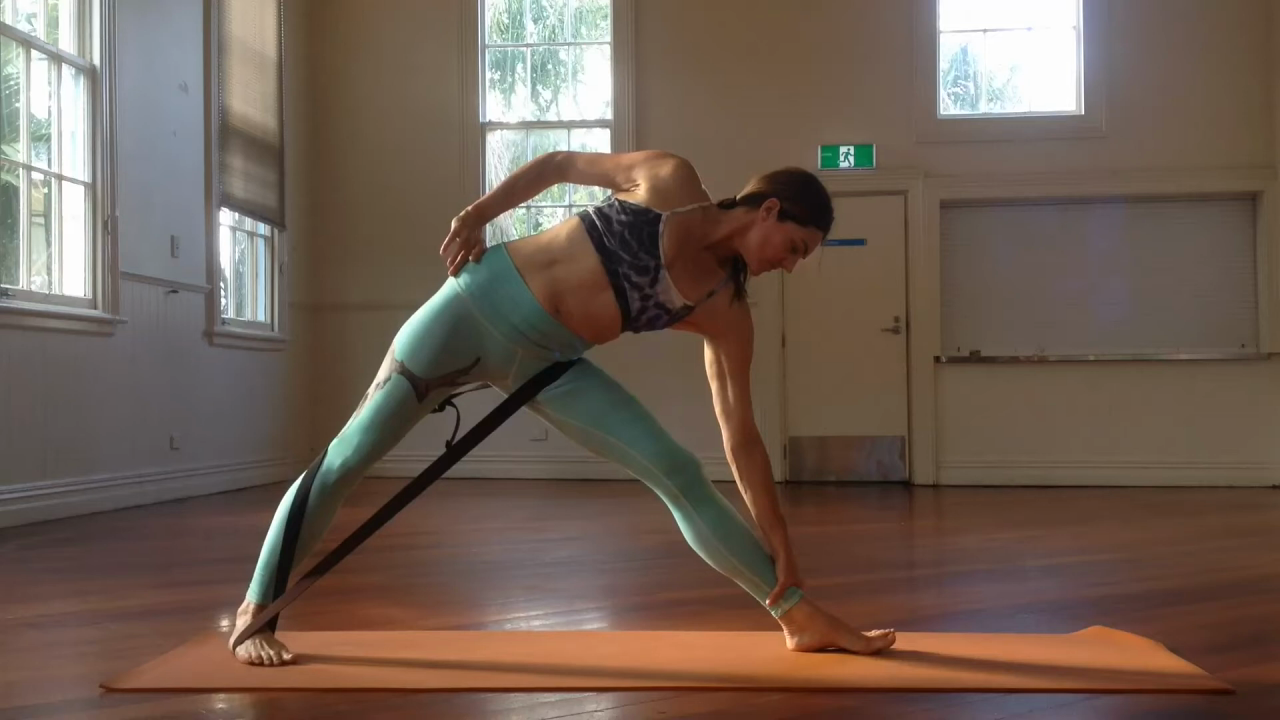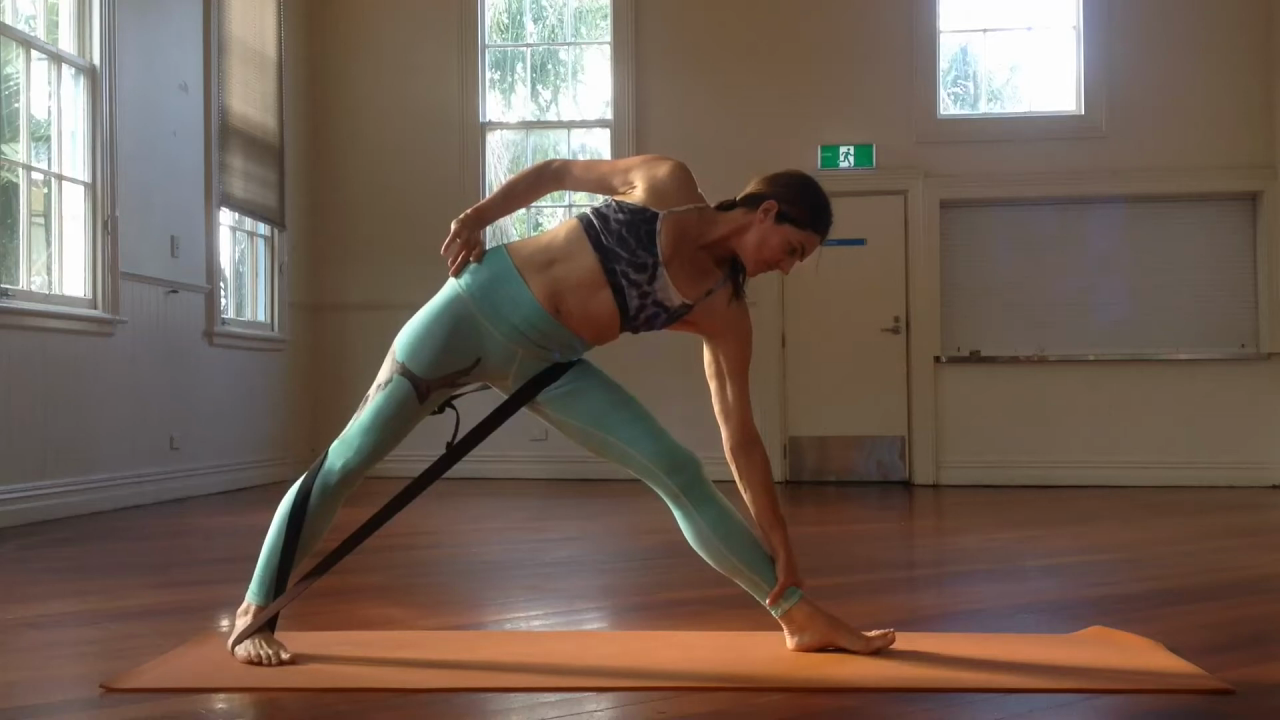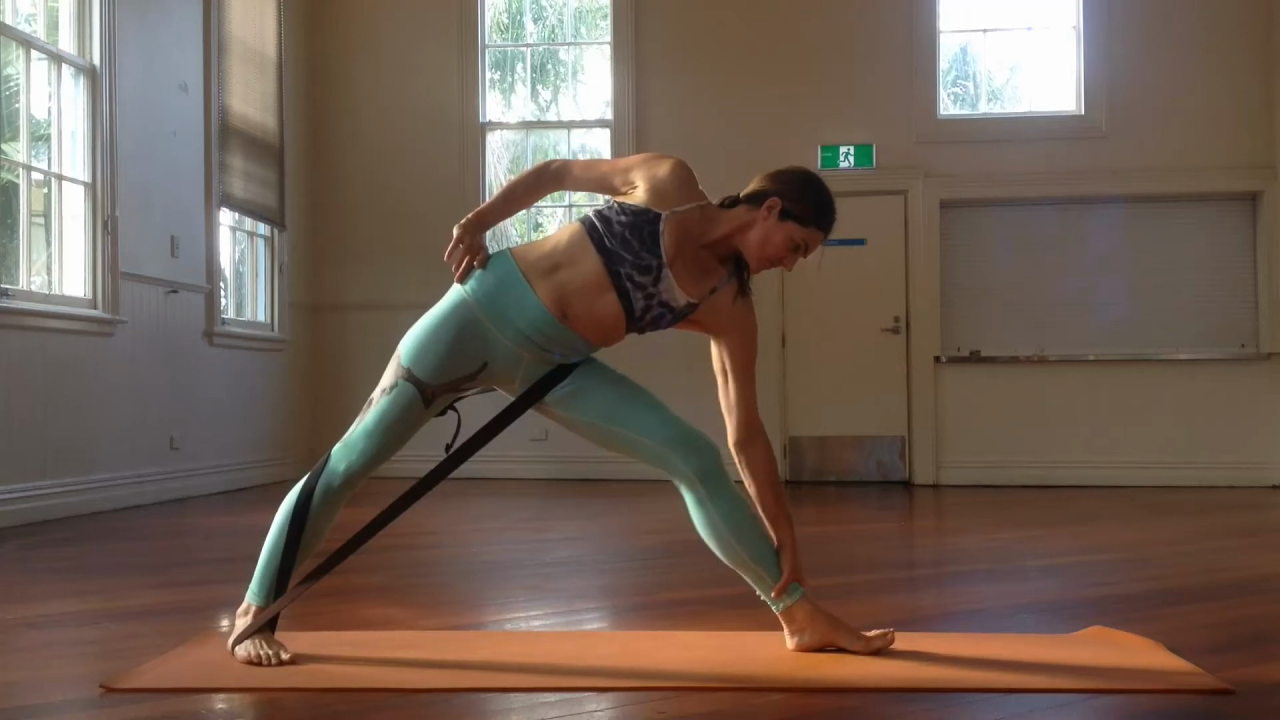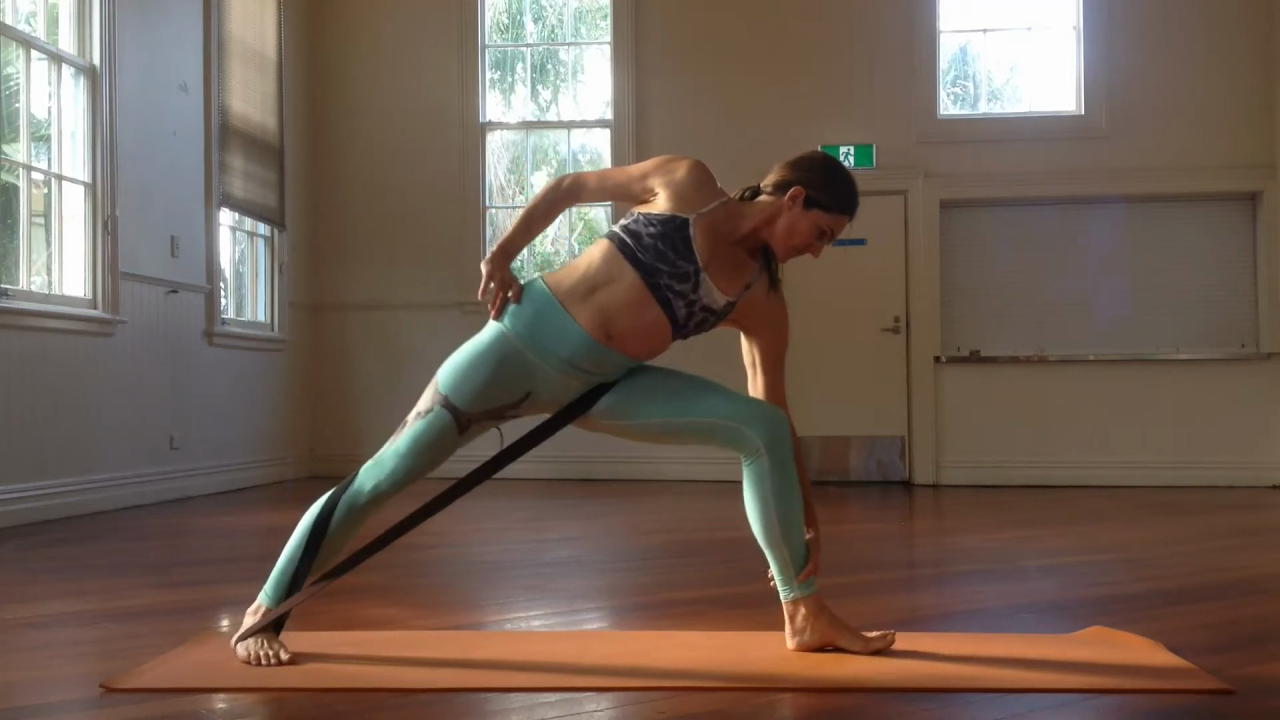
dt=0.5s
person 1, frame 1
left shoulder: (725, 311)
right shoulder: (669, 180)
left elbow: (741, 436)
right elbow: (557, 164)
left wrist: (780, 544)
right wrist: (475, 214)
left hip: (545, 360)
right hip: (477, 305)
left knee: (677, 471)
right knee: (347, 457)
left ankle: (798, 616)
right ankle: (254, 611)
person 1, frame 2
left shoulder: (724, 312)
right shoulder: (666, 182)
left elbow: (741, 437)
right elbow: (556, 171)
left wrist: (779, 543)
right wrist: (476, 215)
left hip: (545, 361)
right hip: (476, 304)
left knee: (678, 472)
right knee: (348, 458)
left ankle: (799, 616)
right ankle: (254, 610)
person 1, frame 3
left shoulder: (730, 309)
right shoulder: (669, 182)
left elbow: (746, 432)
right elbow: (556, 172)
left wrist: (785, 535)
right wrist: (477, 222)
left hip: (551, 363)
right hip: (482, 311)
left knee: (696, 459)
right knee: (349, 463)
left ankle: (798, 615)
right ankle: (254, 613)
person 1, frame 4
left shoulder: (762, 303)
right shoulder: (686, 181)
left elbow: (770, 412)
right elbow: (569, 186)
left wrist: (804, 518)
right wrist: (501, 253)
left hip: (600, 385)
right hip: (522, 339)
left knee: (764, 430)
right knee: (380, 480)
left ankle: (804, 614)
right ankle: (264, 613)
